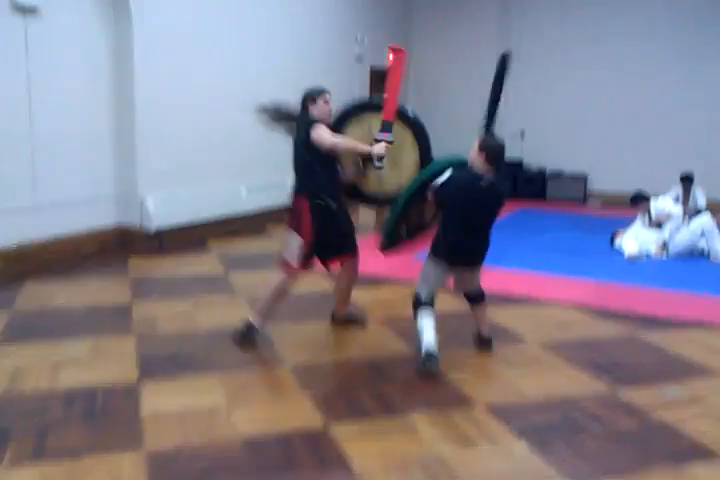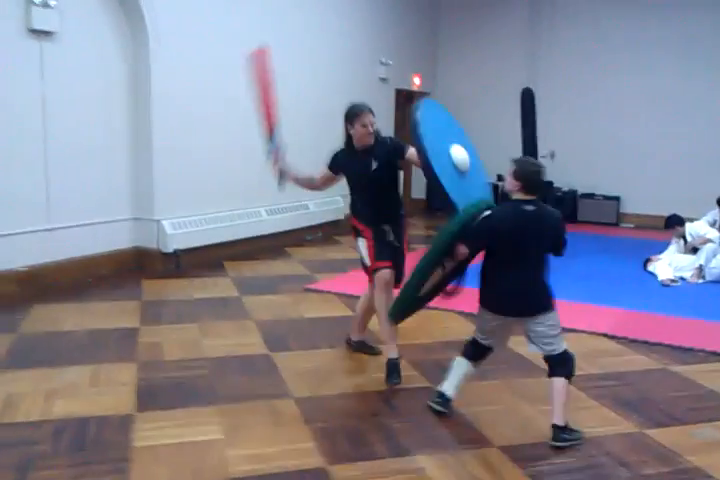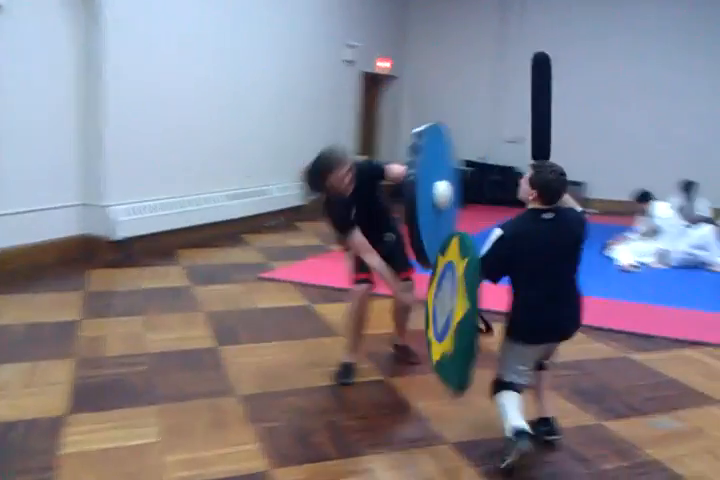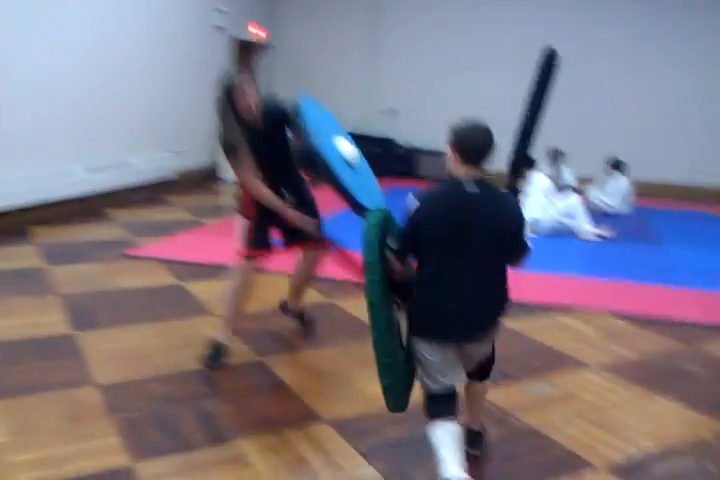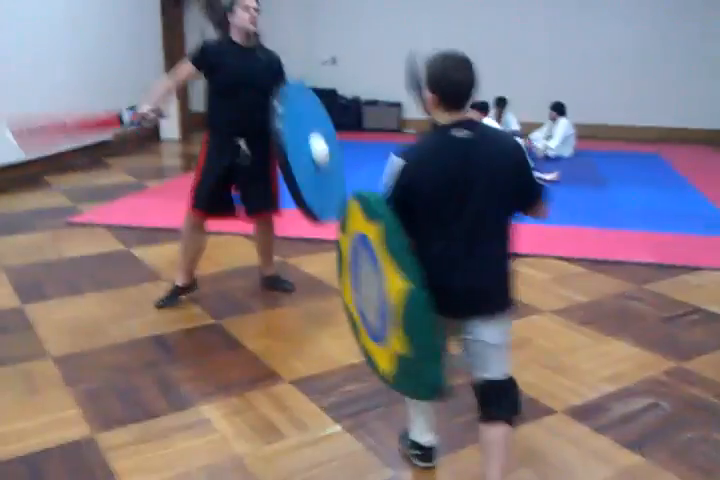
dt=0.4s
person 1, frame 1
left shoulder: (456, 176)
right shoulder: (496, 190)
left elbow: (432, 197)
left hip: (445, 253)
right hip: (474, 254)
left knee: (424, 299)
right knee: (473, 291)
left ankle: (430, 350)
right ankle: (485, 337)
person 1, frame 2
left shoulder: (495, 217)
right shoulder: (551, 218)
left elbow: (462, 252)
left hip: (497, 300)
right hip: (535, 302)
left knee: (478, 345)
right knee: (560, 360)
left ankle: (444, 395)
right ankle: (560, 426)
person 1, frame 3
left shoulder: (511, 231)
right shoulder: (574, 223)
left elbow: (481, 272)
right wrist: (559, 191)
left hip: (528, 322)
right hip: (567, 319)
left knee: (507, 382)
right knee: (535, 361)
left ankle: (517, 429)
right ankle: (545, 421)
person 1, frame 4
left shoulder: (425, 203)
right shoulder: (507, 206)
left elbow: (399, 263)
right elbow: (517, 259)
left wrist: (410, 286)
left hip: (432, 315)
right hip: (483, 314)
left knee: (440, 395)
right knee: (480, 363)
right ankle: (475, 432)
person 1, frame 5
left shoulder: (412, 159)
right shoulder: (507, 148)
right elbow: (537, 210)
left hip: (431, 286)
right hip: (489, 289)
right knee: (495, 382)
left ankle: (421, 441)
person 2, frame 1
left shoulder: (324, 132)
right shoulder: (310, 127)
right elbow: (331, 143)
right wrist: (370, 149)
left hip: (333, 205)
right hip: (310, 206)
left knee: (350, 261)
right knee: (292, 272)
left ankle: (341, 311)
right ankle: (254, 322)
person 2, frame 2
left shoulder: (388, 146)
right shoulder: (343, 158)
left elbow: (422, 158)
right elbow: (319, 184)
right wrist: (288, 174)
left hip: (393, 223)
right hip: (367, 225)
left knee: (379, 285)
right knee: (384, 277)
left ankle: (355, 336)
right ankle: (392, 356)
person 2, frame 3
left shoulder: (364, 171)
right shoulder: (334, 206)
left elbow: (404, 173)
right elbow: (367, 252)
right wrist: (393, 284)
left hip: (387, 230)
right hip: (362, 241)
left knee: (407, 290)
right knee: (363, 290)
left ankle: (400, 343)
right ankle: (350, 358)
person 2, frame 4
left shoulder: (276, 112)
right shoulder: (234, 136)
right elbow: (253, 183)
right wrist: (290, 214)
left hip: (291, 185)
right hip: (259, 196)
left knee: (314, 248)
right knee: (249, 260)
left ankle: (293, 304)
right ankle: (222, 339)
person 2, frame 5
left shoulder: (270, 59)
right shoulder: (213, 51)
right elbow: (175, 79)
right wrist: (152, 103)
left hip: (258, 146)
right hip: (220, 144)
left knee: (263, 214)
right knee: (196, 214)
left ankle: (268, 273)
right ankle: (184, 280)
